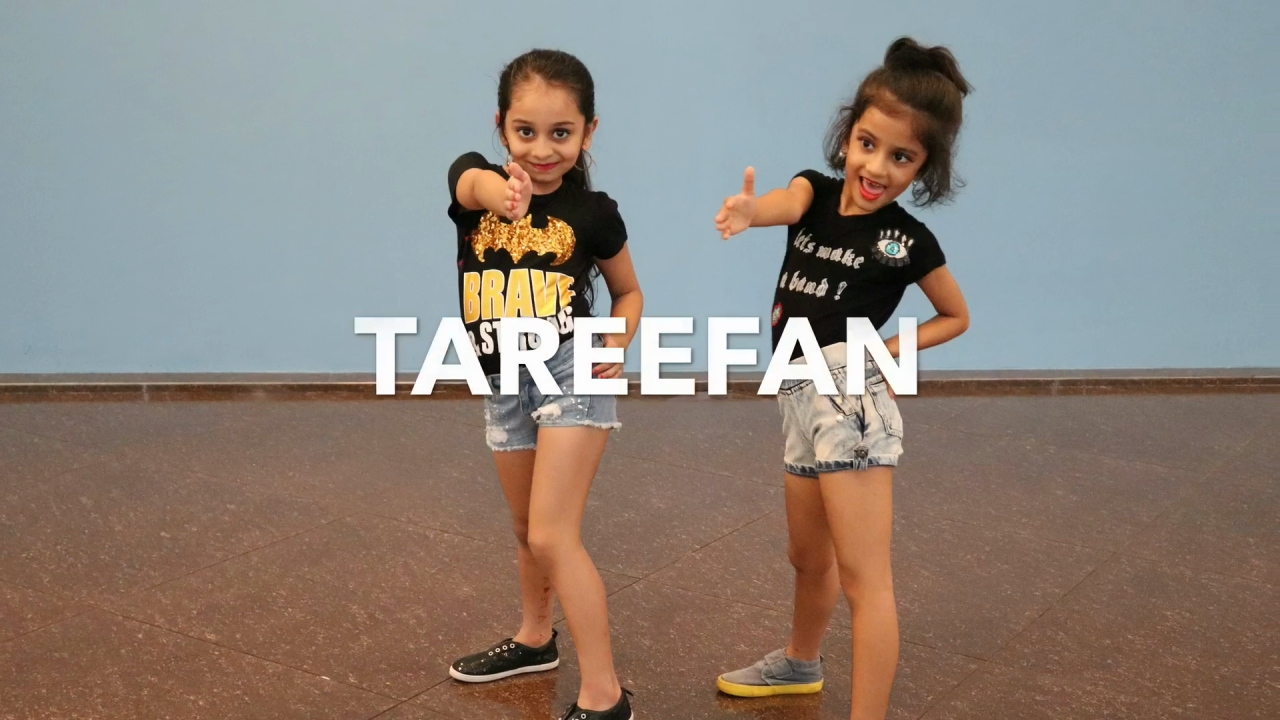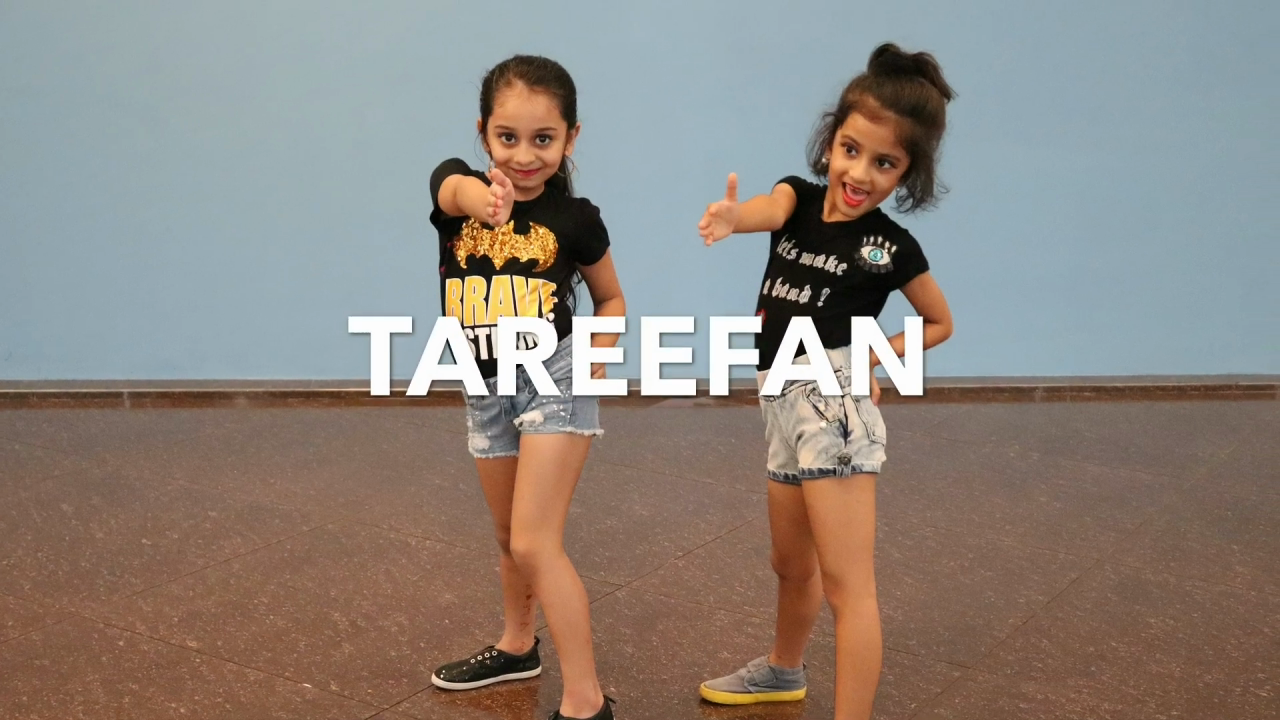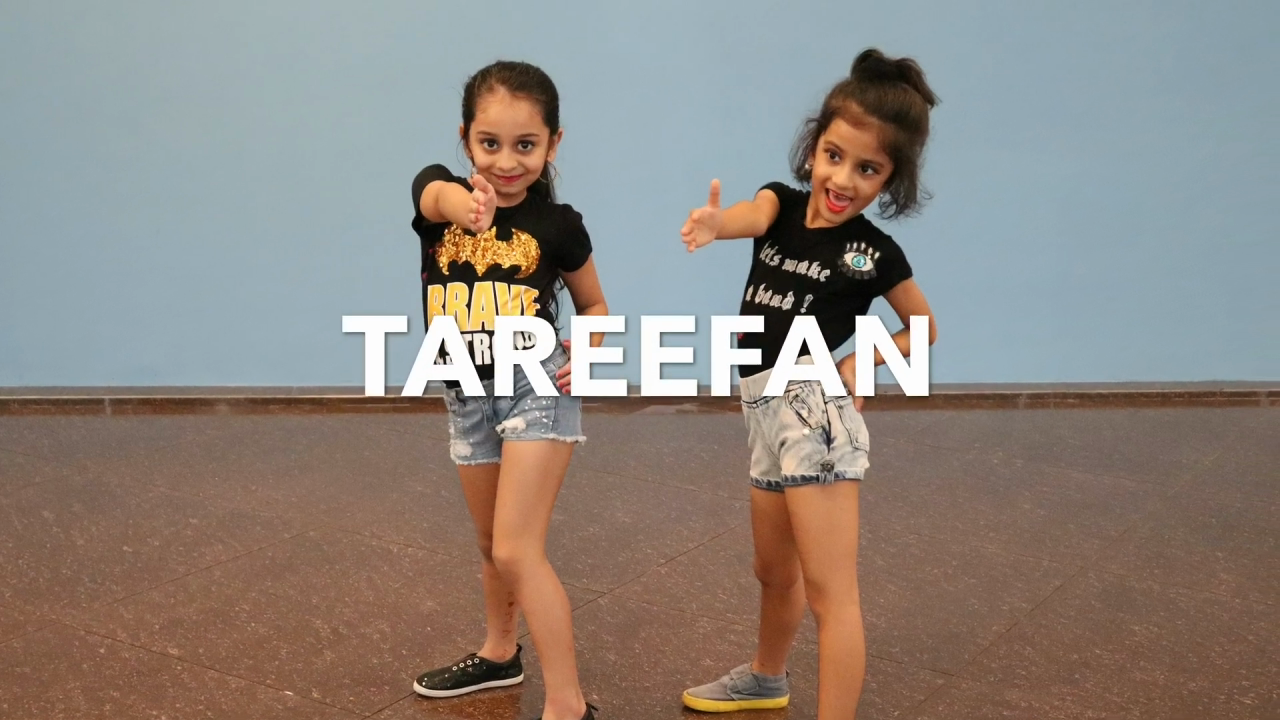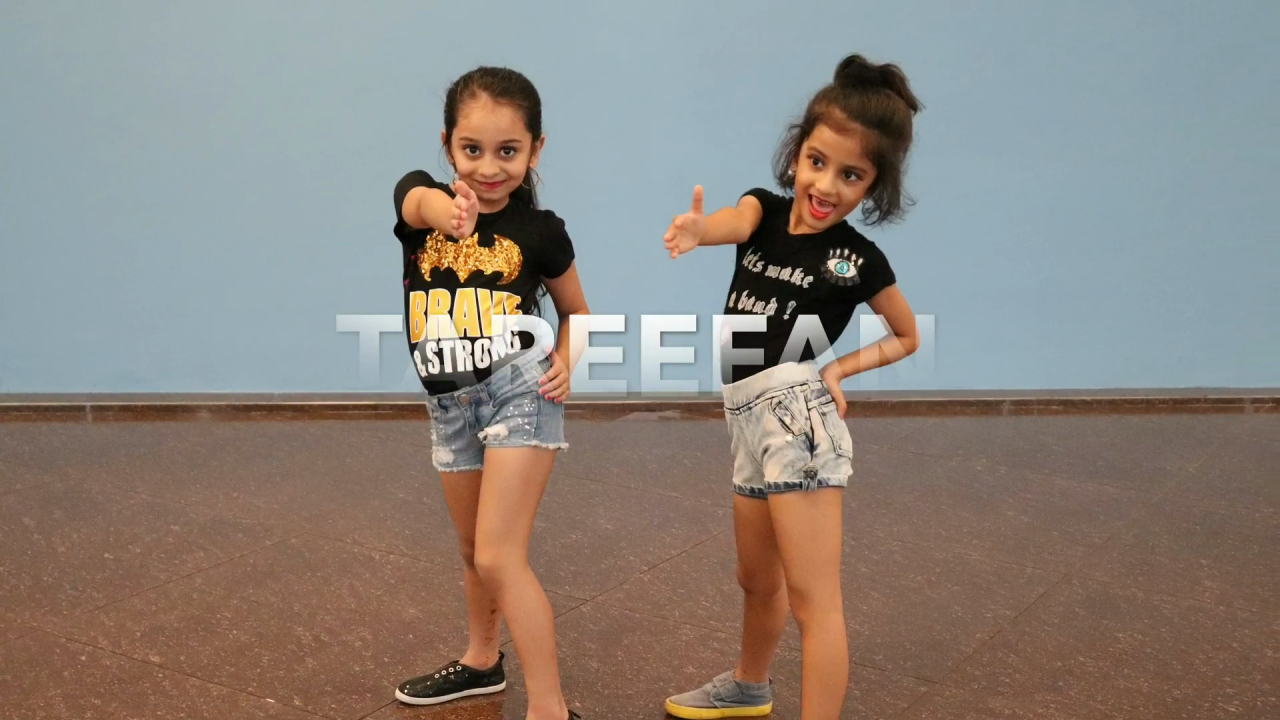
dt=0.5s
person 1, frame 1
left shoulder: (909, 241)
right shoulder: (816, 188)
left elbow: (956, 317)
right elbow: (787, 203)
left wrist: (887, 351)
right wrist: (749, 209)
left hip: (848, 393)
right hip: (800, 395)
left knee: (863, 577)
right knee: (809, 556)
right ankle: (800, 662)
person 1, frame 2
left shoulder: (892, 247)
right shoulder: (798, 195)
left elbow: (940, 322)
right elbow: (768, 209)
left wrist: (871, 358)
right wrist: (732, 216)
left hip: (831, 399)
right hip: (784, 403)
left knee: (846, 585)
right knee: (791, 563)
person 1, frame 3
left shoulder: (875, 254)
right shoulder: (782, 202)
left elbow: (922, 329)
right elbow: (753, 215)
left wrist: (855, 364)
right wrist: (715, 222)
left hip: (813, 405)
right hip: (765, 408)
left knee: (829, 592)
right knee: (774, 569)
person 1, frame 4
left shoulder: (859, 260)
right shoulder: (765, 209)
left elbow: (907, 336)
right elbow: (733, 222)
left wrist: (838, 368)
right wrist: (697, 228)
left hip: (796, 411)
right hip: (749, 414)
left knee: (812, 598)
right knee: (757, 577)
person 2, frame 1
left shoulder: (593, 211)
right shoulder: (476, 174)
left elbow: (628, 291)
right elbow: (475, 185)
left wrist: (618, 344)
right wrist: (505, 193)
left hip: (571, 372)
right hip: (502, 384)
left knee: (553, 535)
right knee: (526, 529)
right ankle: (535, 637)
person 2, frame 2
left shoulder: (575, 217)
right shoulder: (458, 185)
left elbow: (610, 298)
right elbow: (458, 191)
left wrist: (599, 351)
right wrist: (485, 200)
left hip: (553, 377)
right hip: (485, 390)
left knee: (535, 543)
right knee: (509, 537)
right ankle: (517, 646)
person 2, frame 3
left shoulder: (558, 224)
right shoulder: (441, 190)
left elbow: (594, 304)
right elbow: (440, 196)
right wrist: (468, 205)
left hip: (537, 385)
right hip: (467, 397)
left knee: (518, 550)
right knee: (490, 543)
right ankle: (499, 652)
person 2, frame 4
left shoulder: (540, 230)
right shoulder: (421, 195)
left elbow: (576, 311)
right elbow: (422, 205)
left wrist: (565, 363)
right wrist: (449, 213)
left hip: (518, 392)
right hip: (449, 403)
left knee: (499, 557)
right knee: (474, 551)
right ankle: (481, 660)
